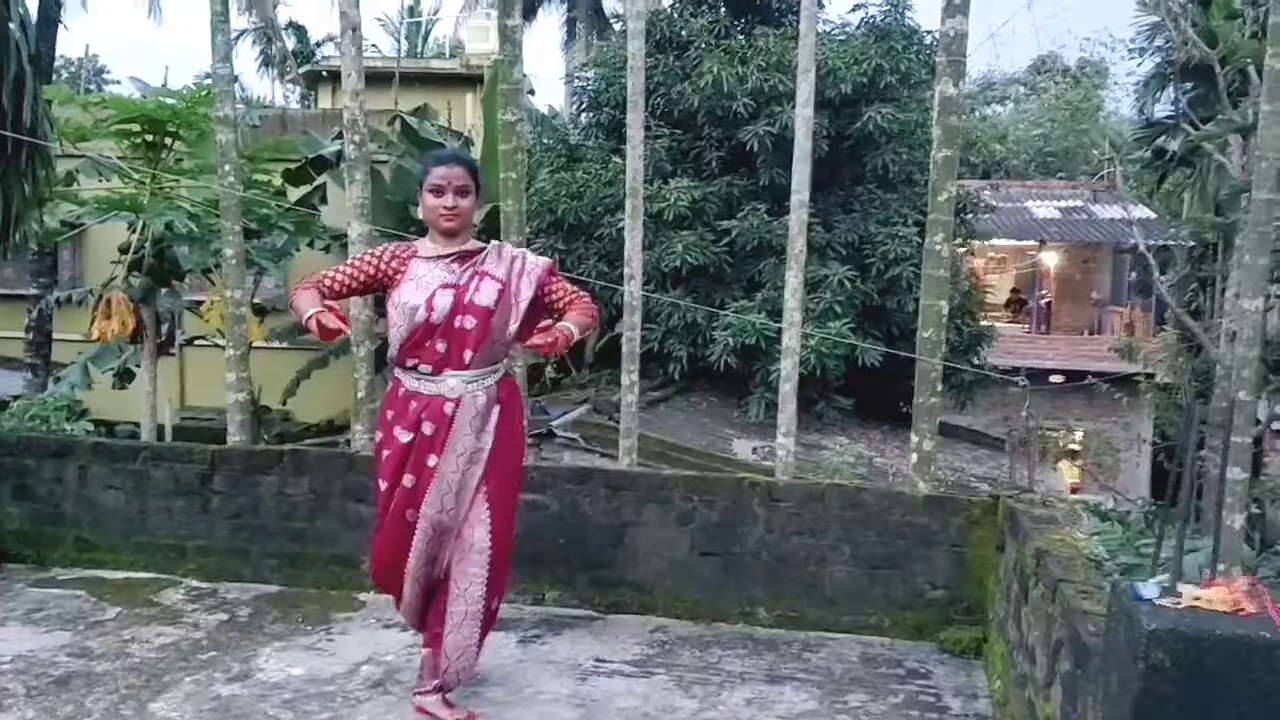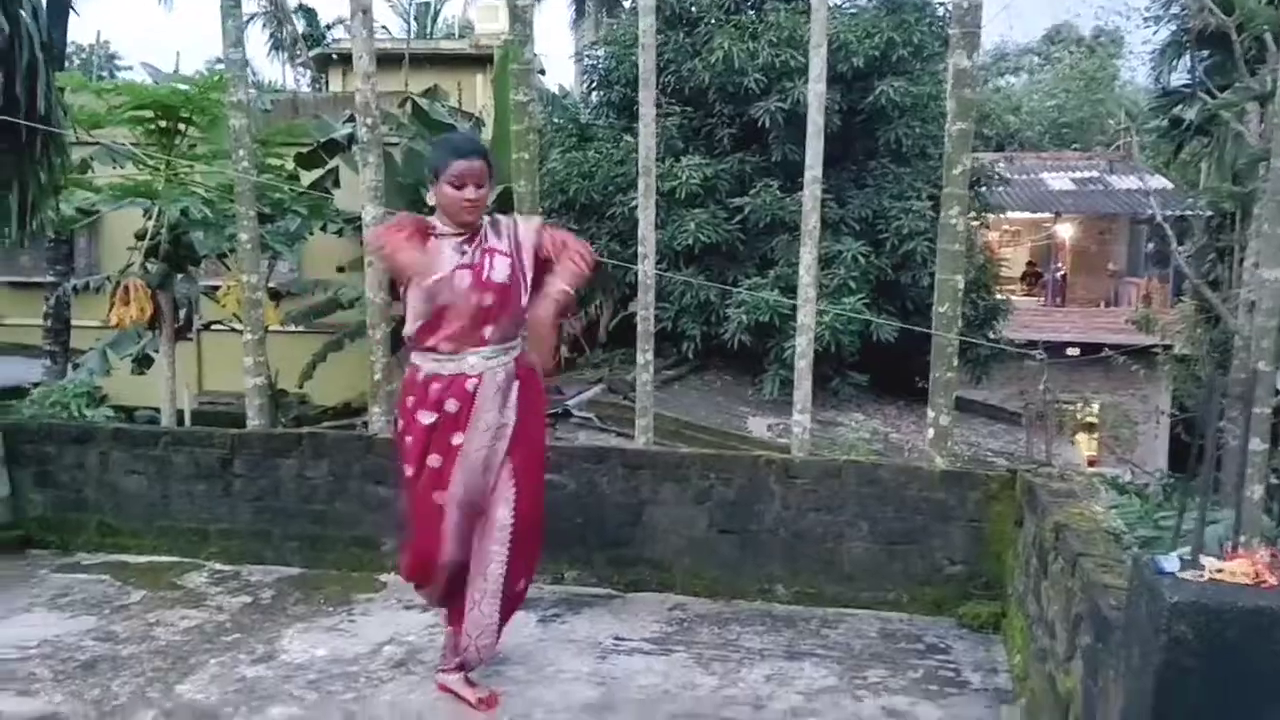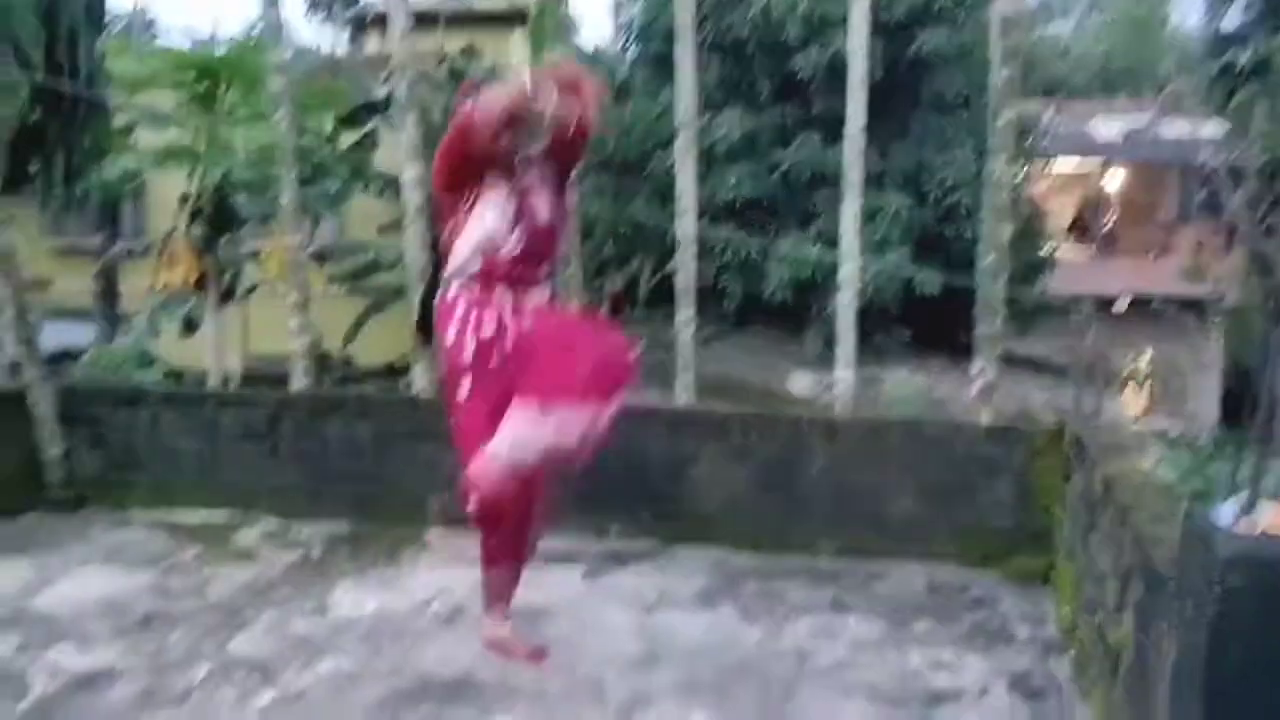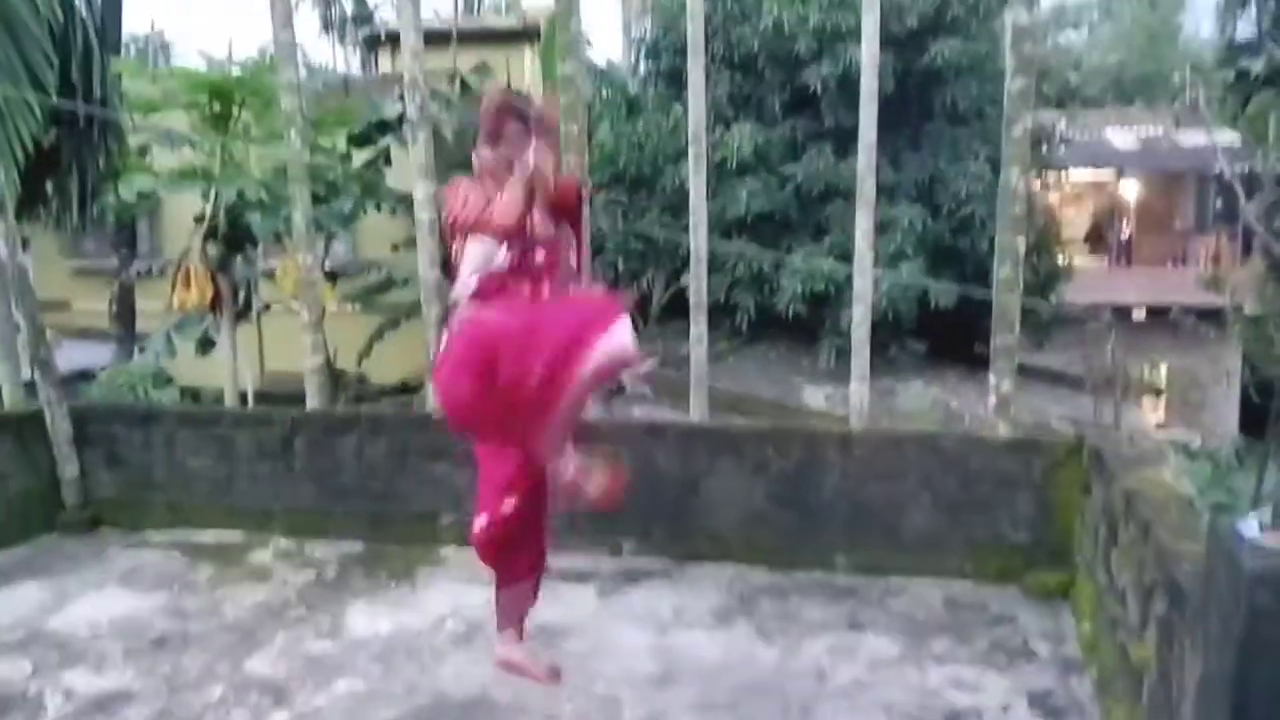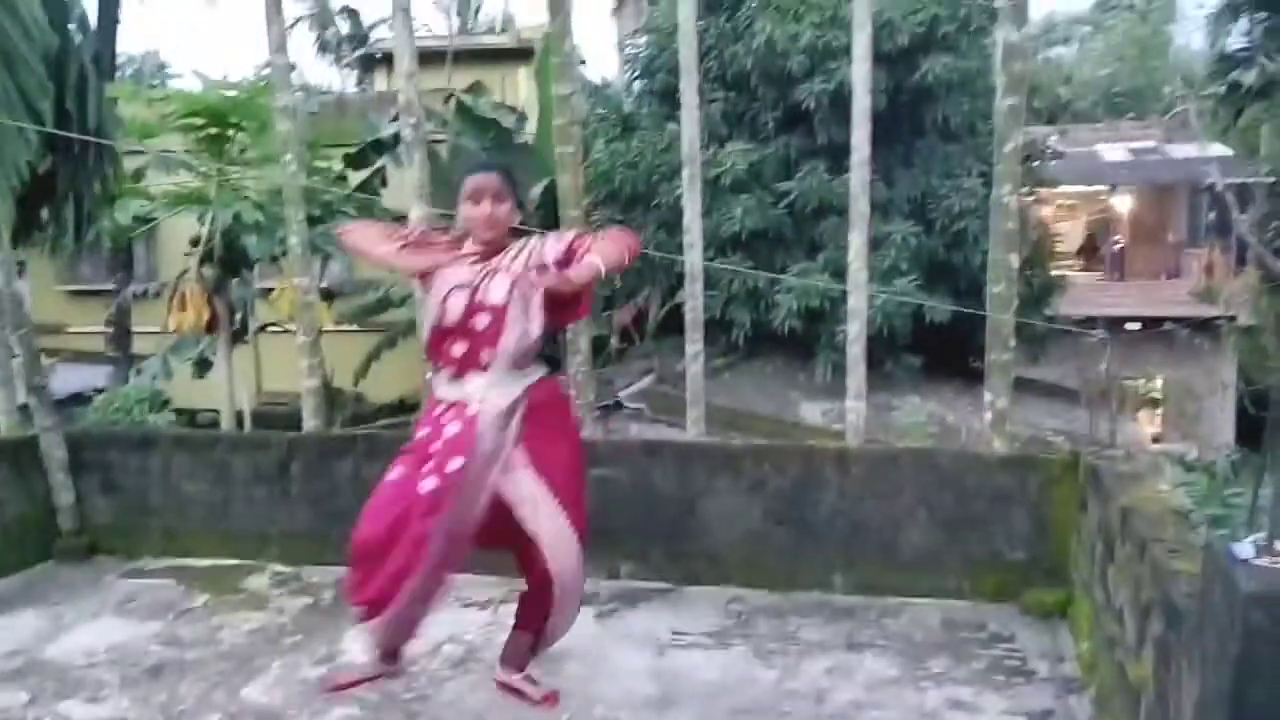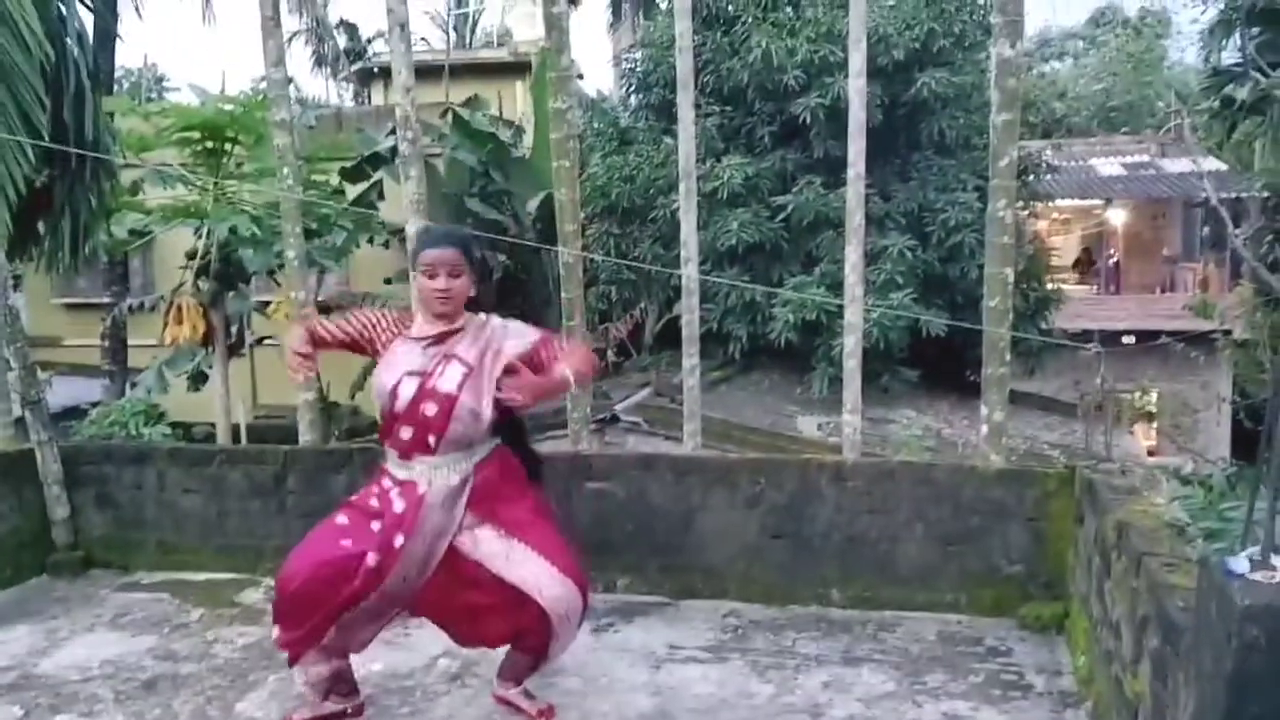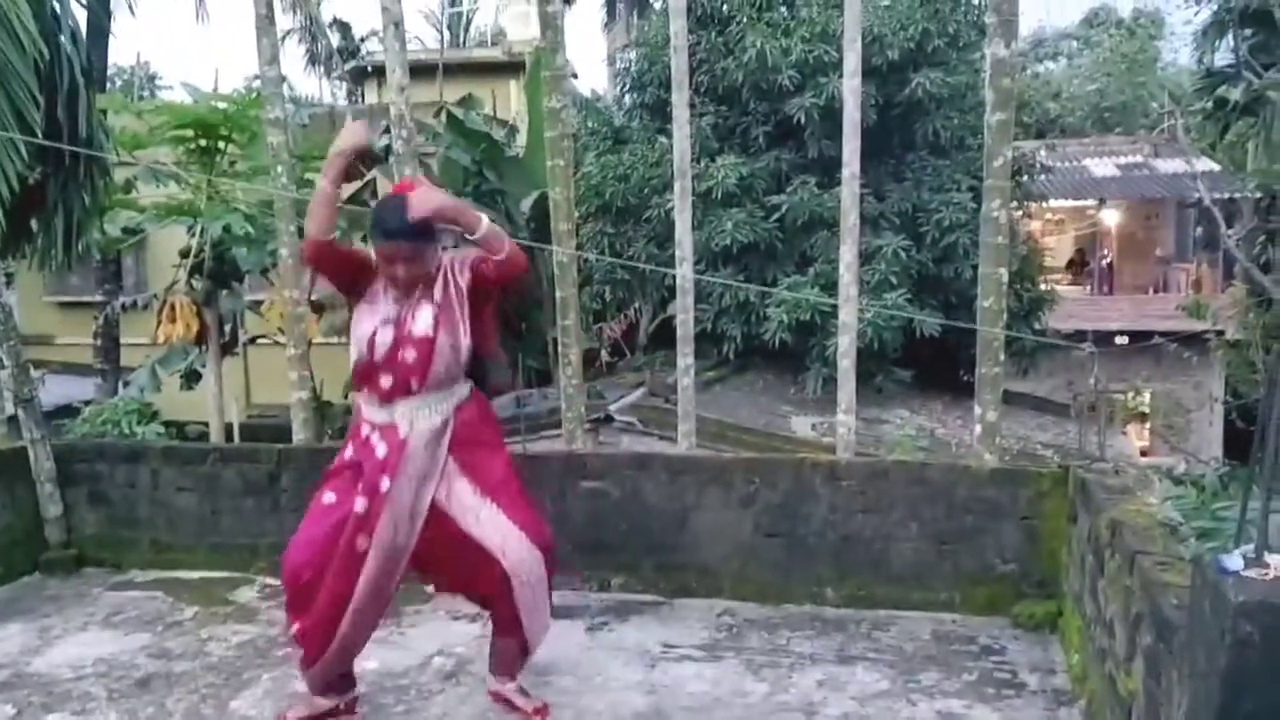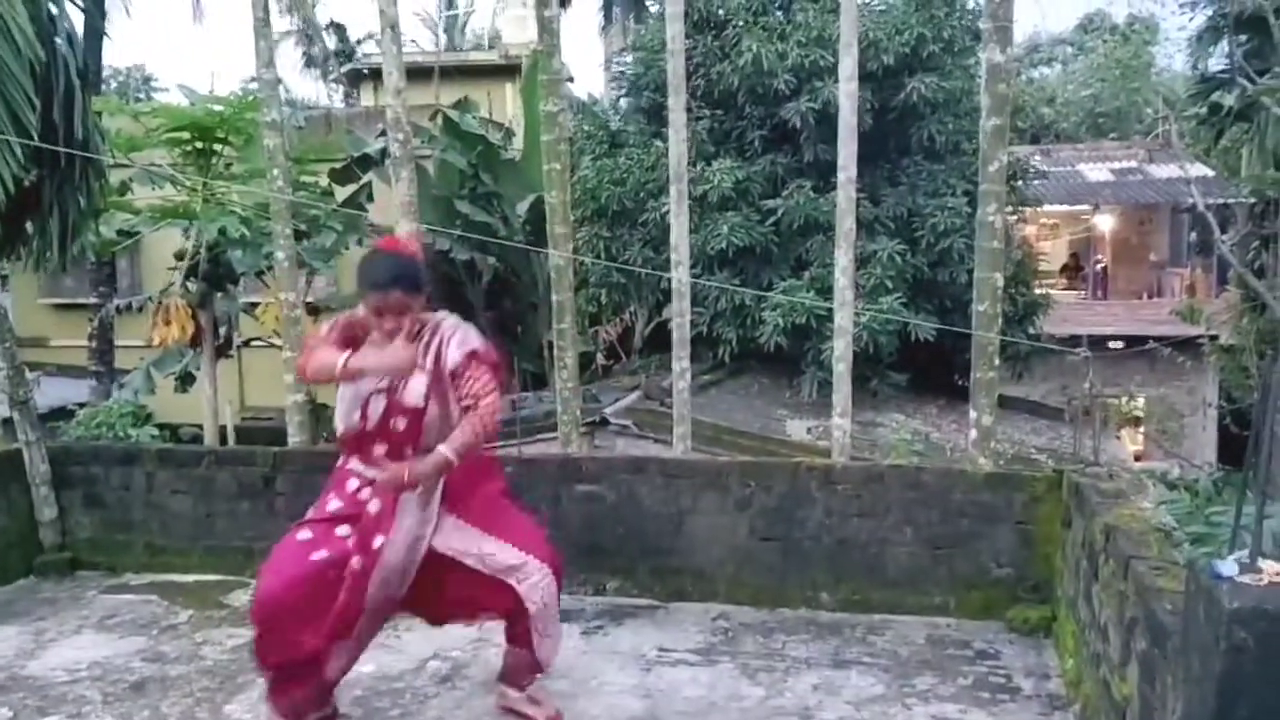
dt=0.3s
person 1, frame 1
left shoulder: (512, 265)
right shoulder: (395, 260)
left elbow: (582, 305)
right elbow: (309, 288)
left wrist: (564, 331)
right wrist: (316, 315)
left hip: (483, 421)
right hip: (415, 419)
left knee: (473, 547)
right knee: (409, 538)
person 1, frame 2
left shoulder: (516, 233)
right shoulder: (417, 236)
left elbow: (576, 252)
right elbow: (385, 240)
left wrist: (549, 304)
right wrist: (440, 292)
left hip: (506, 394)
right hip: (436, 396)
left knee: (499, 527)
right knee: (441, 520)
left ankle: (456, 662)
right ankle: (446, 610)
person 1, frame 3
left shoulder: (542, 172)
right shoulder: (458, 179)
left elbow: (581, 122)
right elbow: (471, 123)
left wrist: (574, 97)
right wrist: (528, 89)
left hip: (532, 321)
right hip: (477, 320)
left knee: (519, 479)
right knee: (597, 353)
left ankle: (496, 618)
right ankle: (500, 456)
person 1, frame 4
left shoulder: (561, 195)
right shoulder: (465, 194)
left elbow: (558, 189)
right elbow: (505, 217)
left wrist: (535, 147)
right wrist: (517, 173)
left hip: (547, 353)
right hip: (482, 346)
left knee: (514, 498)
left ankle: (511, 641)
right ankle: (558, 457)
person 1, frame 5
left shoulder: (539, 253)
right shoulder: (436, 253)
left elbow: (622, 244)
right elbow: (356, 235)
left wrist: (580, 274)
right wrist: (406, 262)
left hip: (521, 419)
right hip: (451, 418)
left knee: (555, 553)
right knee: (390, 527)
left ankle: (515, 664)
right ankle: (386, 652)
person 1, frame 6
left shoulder: (496, 338)
right shoulder: (387, 332)
left elbow: (582, 359)
right elbow: (317, 329)
left wrist: (545, 384)
right wrist: (301, 344)
left hip: (479, 493)
right hip: (400, 494)
left knee: (560, 595)
right knee: (303, 581)
person 1, frame 7
left shoulder: (459, 273)
right shoulder: (361, 277)
left elbow: (512, 262)
right elbow: (314, 246)
left wrist: (459, 212)
right wrist: (337, 163)
left hip: (454, 438)
right hip: (379, 444)
left knee: (520, 554)
right knee: (313, 561)
person 1, frame 8
left shoulder: (454, 338)
right shoulder: (351, 333)
left elbow: (486, 412)
right elbow: (311, 362)
left wrist: (424, 470)
right wrist: (369, 363)
left hip: (446, 487)
right hip: (363, 492)
left knee: (532, 571)
right knee: (280, 596)
